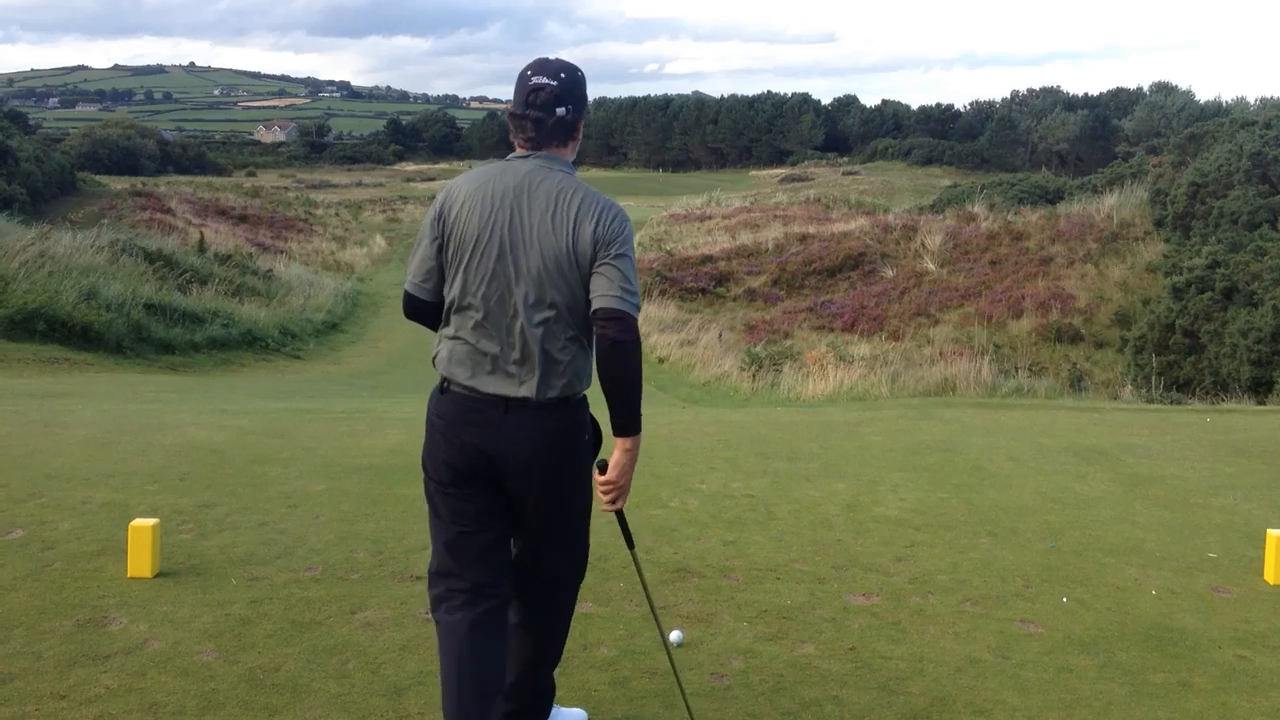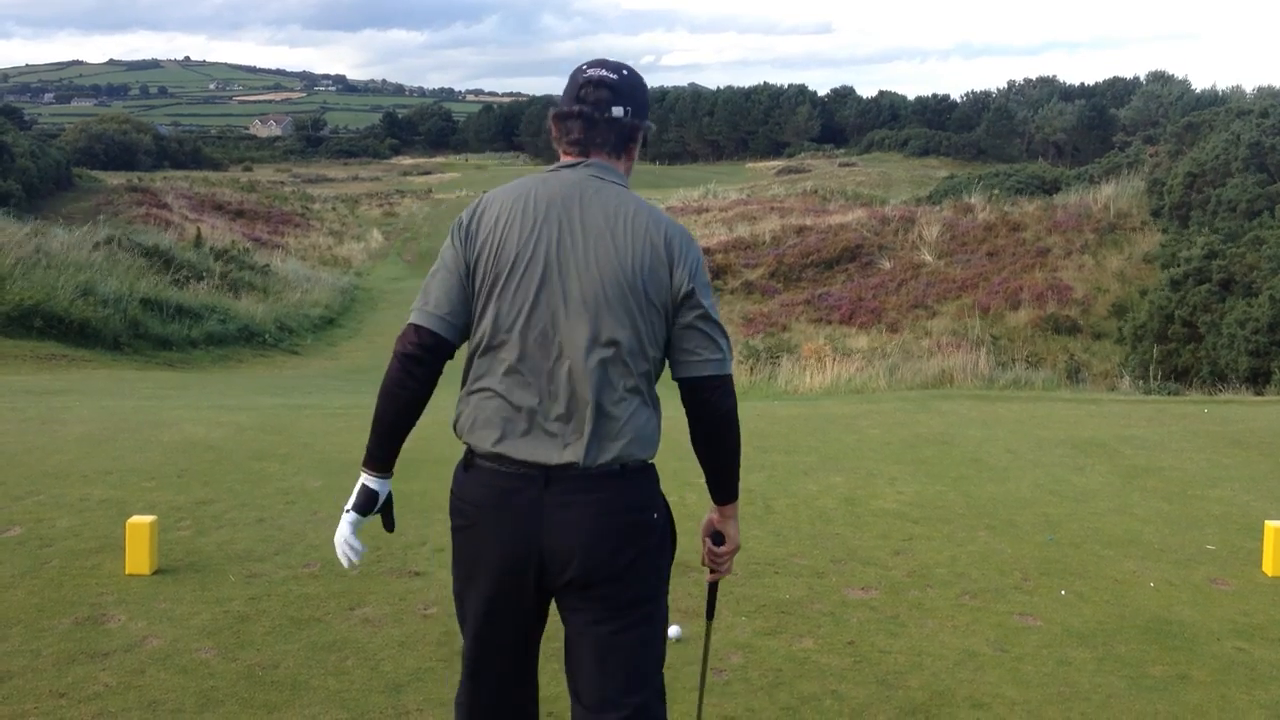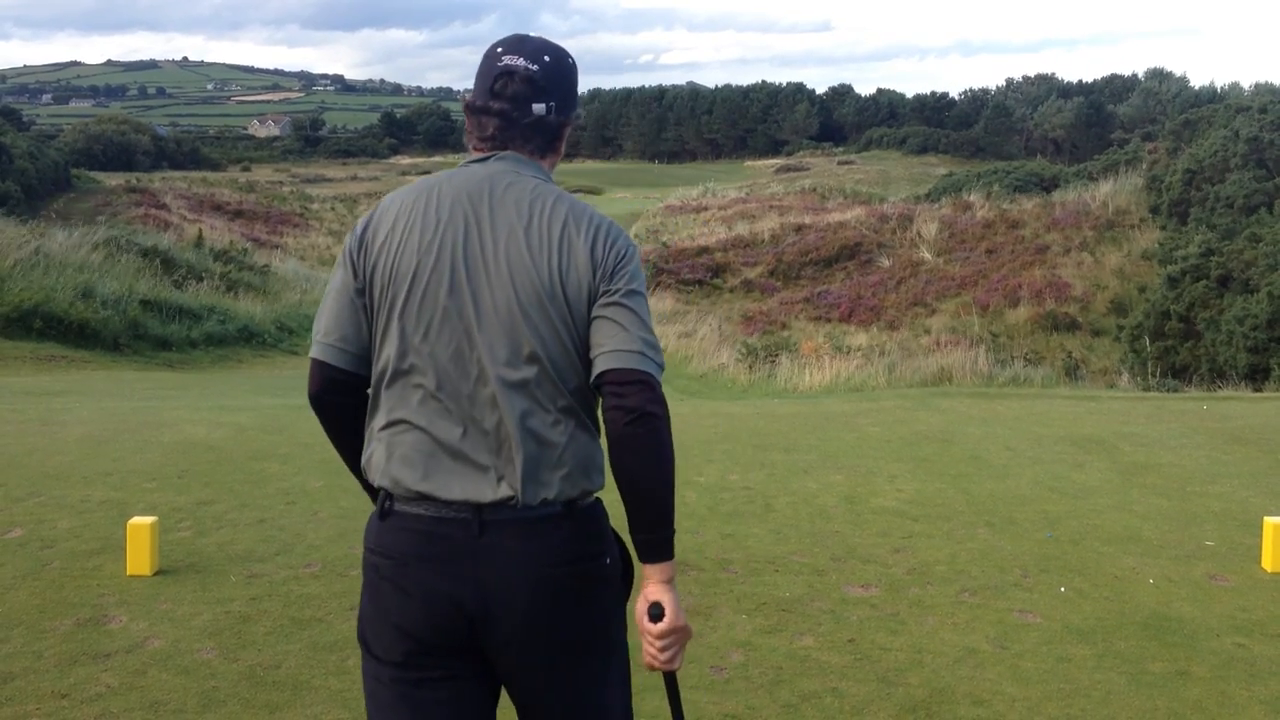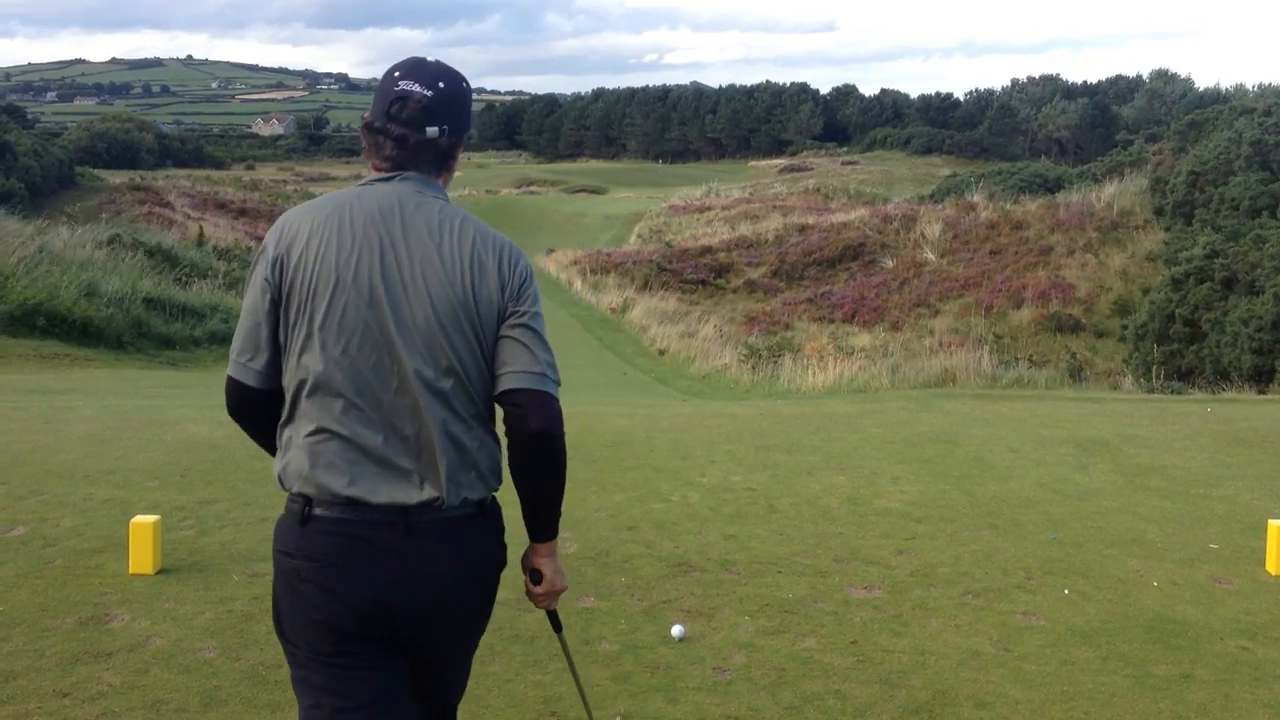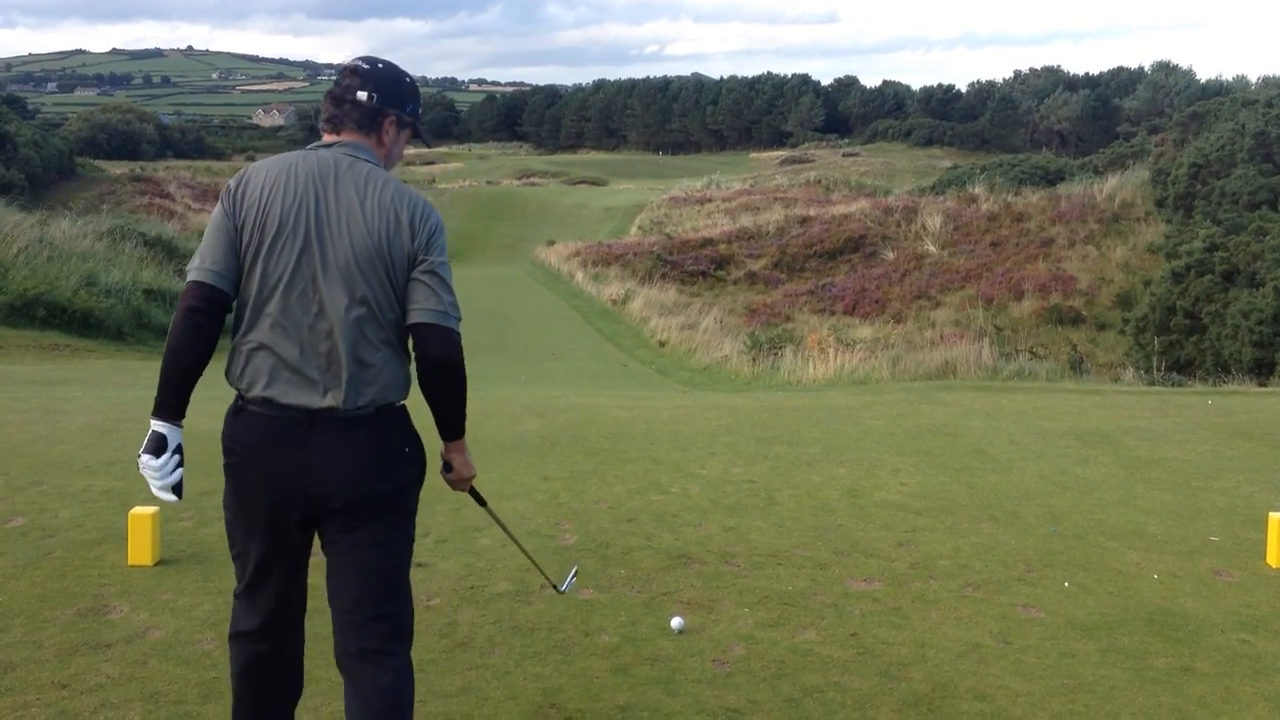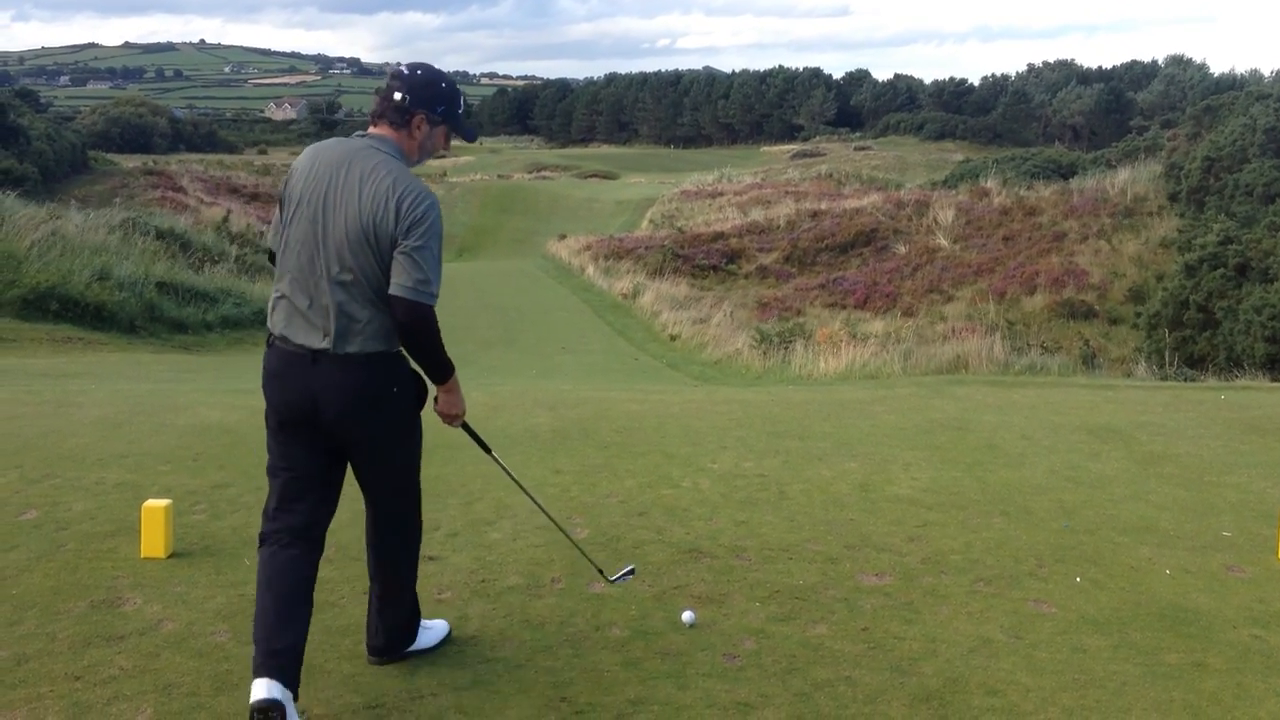
dt=0.7s
person 1, frame 1
left shoulder: (458, 193)
right shoulder: (599, 213)
left elbow: (418, 302)
right elbow: (616, 333)
right wrist: (625, 441)
left hip: (459, 418)
right hip: (549, 427)
left knee: (463, 587)
right knee: (545, 581)
person 1, frame 2
left shoulder: (487, 213)
right shoulder: (668, 241)
left elbow: (416, 354)
right elbow: (710, 393)
left wrist: (375, 475)
right wrist: (725, 504)
left hip: (491, 496)
right hip: (611, 508)
person 1, frame 3
left shoulder: (386, 219)
right shoulder: (596, 238)
left elbow: (330, 386)
right elbow: (635, 408)
right wrist: (659, 572)
left hip: (412, 551)
right hip: (553, 553)
person 1, frame 4
left shoulder: (297, 231)
right shoulder: (496, 255)
left elbow: (247, 394)
right elbow: (534, 420)
right wrist: (542, 543)
left hip: (329, 547)
right hip: (455, 545)
person 1, frame 5
left shoulder: (252, 184)
right shoulder: (412, 210)
left elbow: (199, 308)
right elbow: (437, 347)
left wrist: (165, 421)
right wrist: (455, 442)
left hip: (262, 437)
right hip: (367, 448)
left knee: (263, 615)
right knee: (375, 647)
person 1, frame 6
left shoulder: (310, 160)
right shoulder: (413, 198)
right elbow: (410, 312)
right wrist: (444, 381)
left hip: (287, 365)
right hip: (365, 376)
left knee: (290, 520)
right knee: (393, 510)
right ankle: (392, 634)
